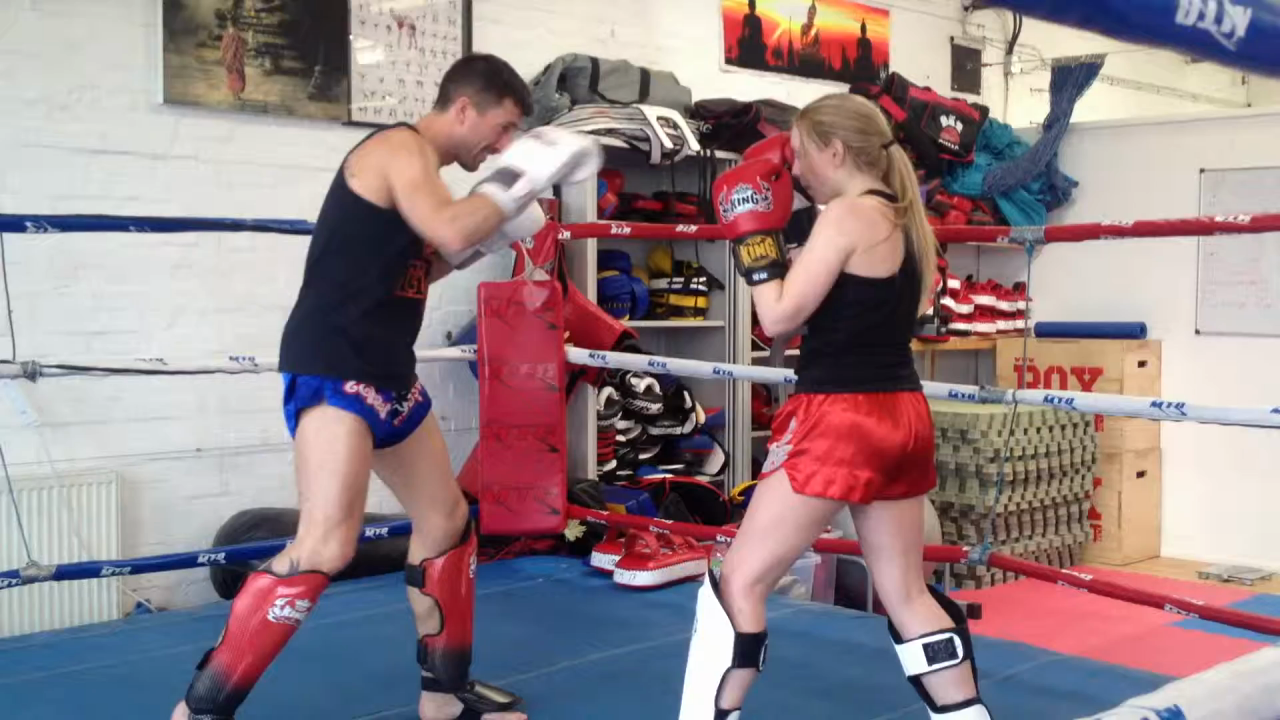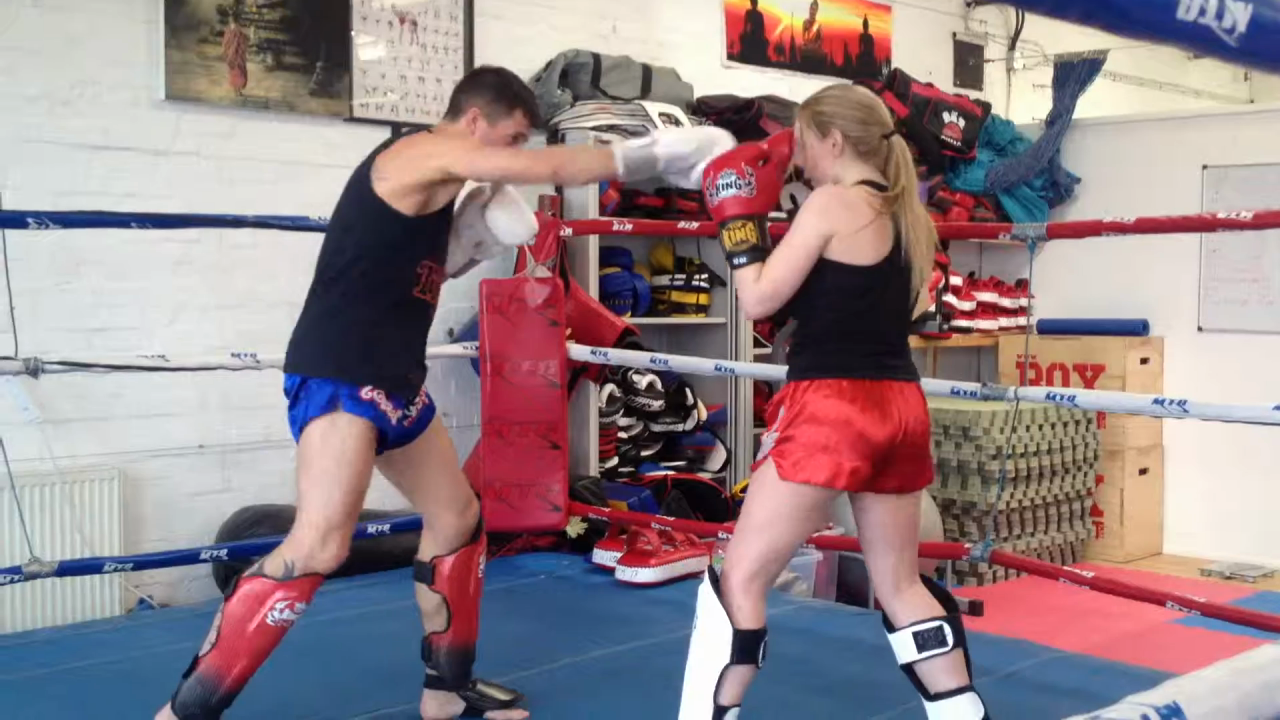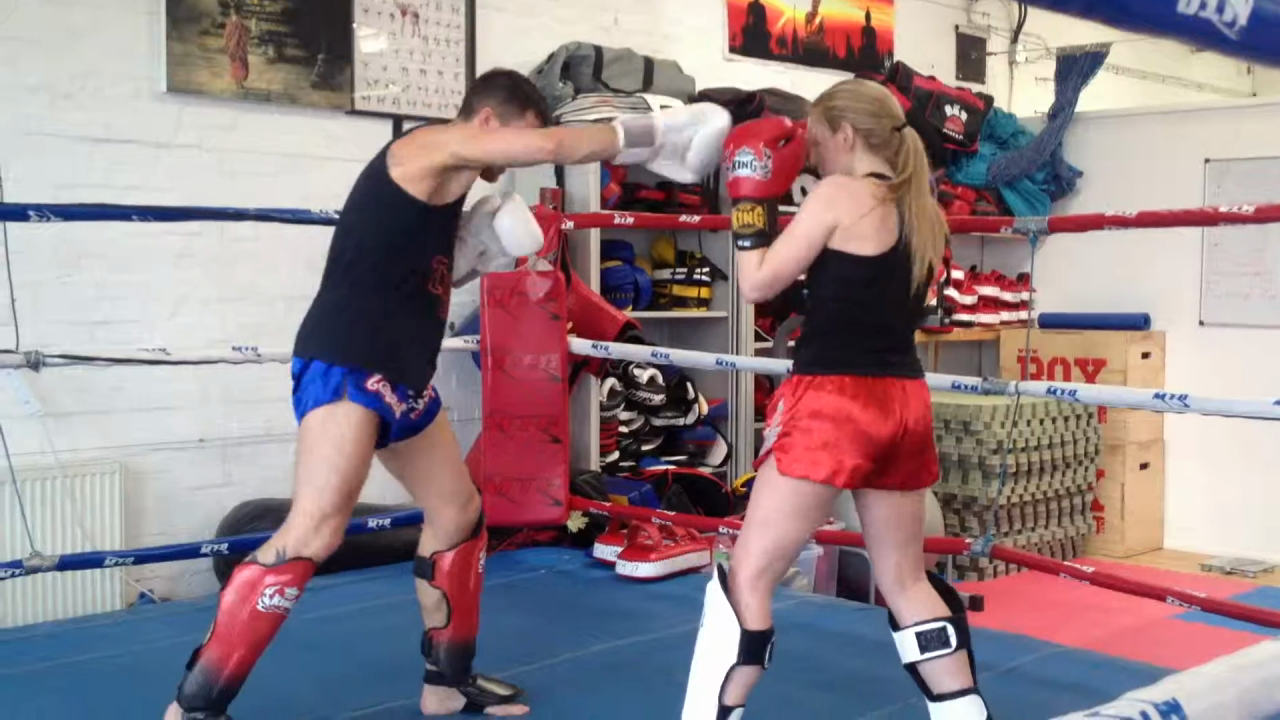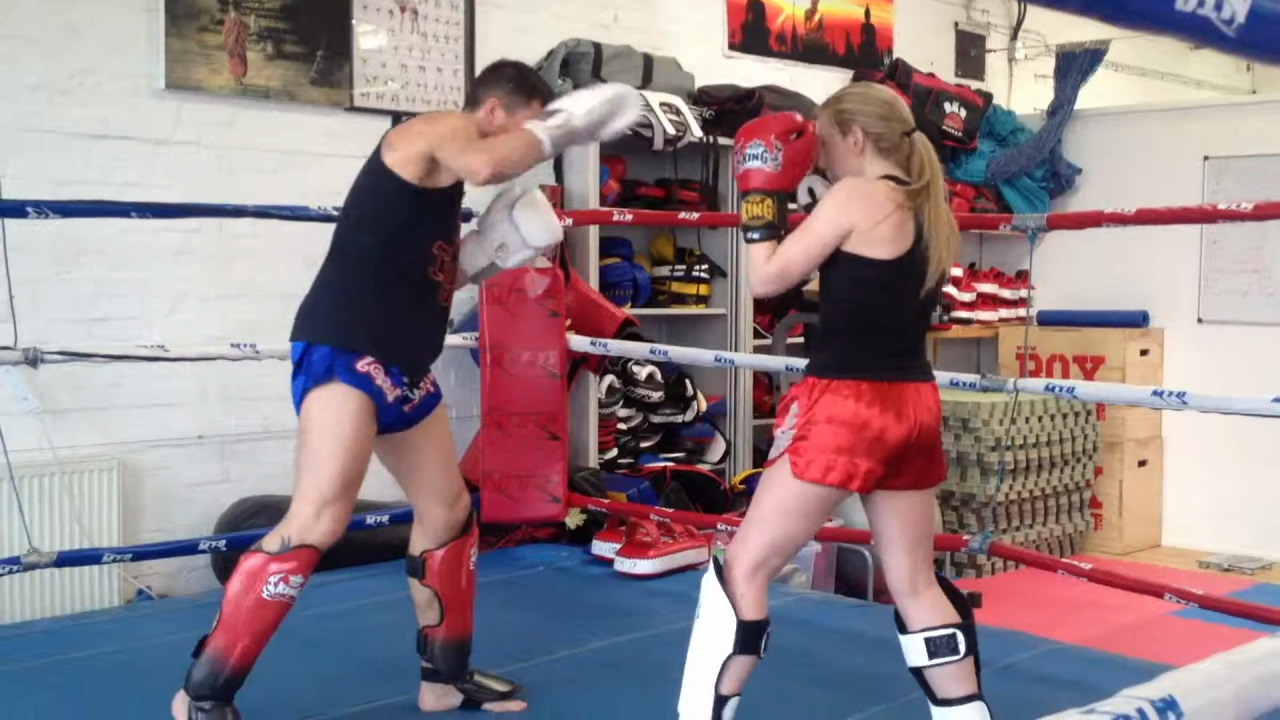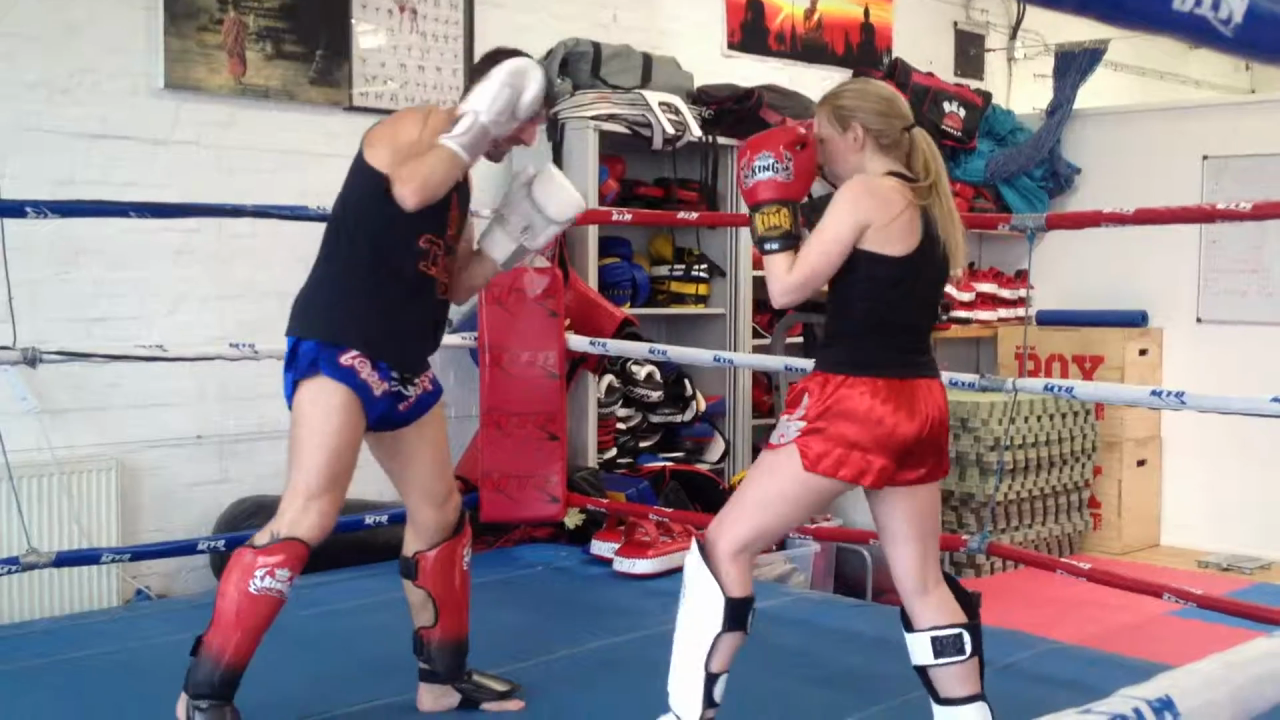
dt=0.1s
person 1, frame 1
left shoulder: (418, 178)
right shoulder: (403, 149)
right elbow: (454, 236)
left wrist: (495, 237)
right wrist: (526, 176)
left hip: (385, 378)
right hip: (332, 375)
left knee: (447, 520)
right knee: (327, 547)
person 1, frame 2
left shoulder: (435, 180)
right shoulder: (425, 153)
right elbow: (541, 167)
left wrist: (462, 251)
right wrist: (652, 153)
left hip: (389, 381)
right hip: (337, 375)
left knee: (459, 521)
right knee: (317, 546)
person 1, frame 3
left shoulder: (441, 176)
right shoulder: (436, 146)
right elbow: (537, 145)
left wrist: (472, 254)
right wrist: (647, 136)
left hip: (398, 372)
right hip: (345, 365)
left knee: (458, 518)
right knee: (314, 533)
person 1, frame 4
left shoulder: (445, 174)
right shoulder: (430, 136)
right elbow: (482, 165)
left wrist: (496, 248)
right wrist: (566, 124)
left hip: (399, 364)
right hip: (344, 354)
left knee: (450, 513)
right knee: (317, 521)
person 1, frame 5
left shoulder: (458, 178)
right shoulder: (415, 127)
left elbow: (460, 283)
right elbow: (410, 192)
left wrist: (520, 228)
right wrist: (476, 119)
left hip: (401, 363)
right hip: (335, 349)
left knee: (440, 514)
right knee: (308, 517)
person 2, frame 1
left shoulder: (844, 217)
right shoulder: (909, 224)
left elbow: (780, 318)
left wrist: (754, 234)
right wrist: (791, 225)
left hip: (837, 418)
right hip: (902, 416)
left knee: (740, 582)
right knee: (904, 591)
person 2, frame 2
left shoulder: (831, 205)
right shoulder: (908, 214)
left elbow: (759, 302)
left wrist: (739, 218)
left hip: (828, 409)
right hip: (897, 407)
left knee: (739, 577)
right knee: (898, 581)
person 2, frame 3
left shoulder: (841, 195)
right shoulder: (922, 211)
left elbow: (755, 285)
left wrist: (751, 198)
left hip: (830, 406)
right hip: (902, 403)
left knee: (749, 575)
right knee: (904, 579)
person 2, frame 4
left shoulder: (853, 197)
right shoulder: (932, 213)
left elbow: (764, 280)
left wrist: (761, 192)
left hip: (844, 408)
right hip: (912, 406)
left knee: (744, 568)
right knee: (913, 581)
person 2, frame 5
left shoulder: (863, 195)
right shoulder: (932, 206)
left elbow: (785, 289)
left wrist: (771, 198)
left hip: (855, 403)
right hip: (920, 402)
left knee: (724, 545)
right knee: (921, 579)
